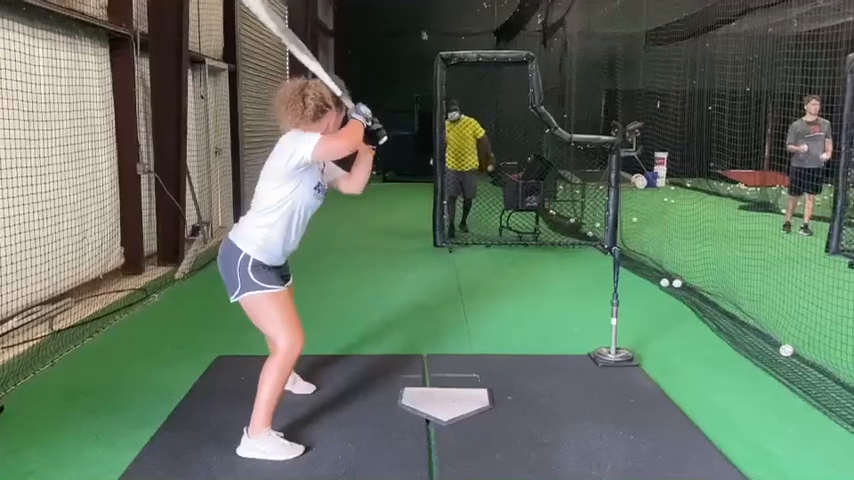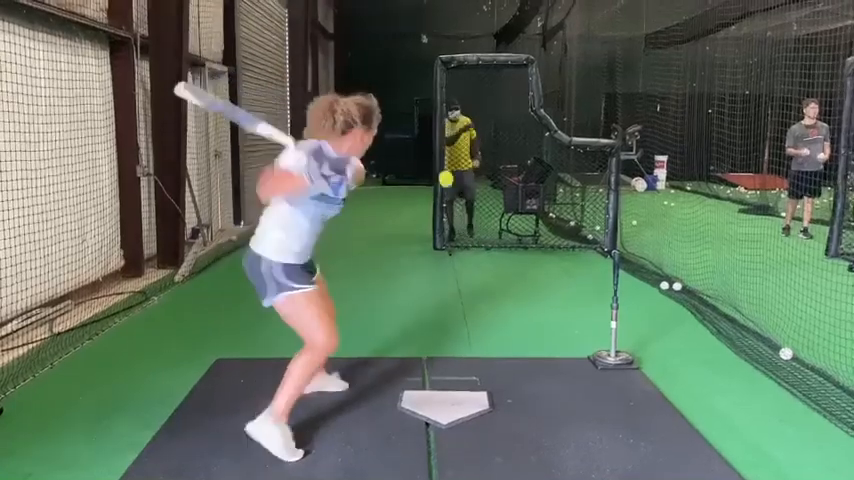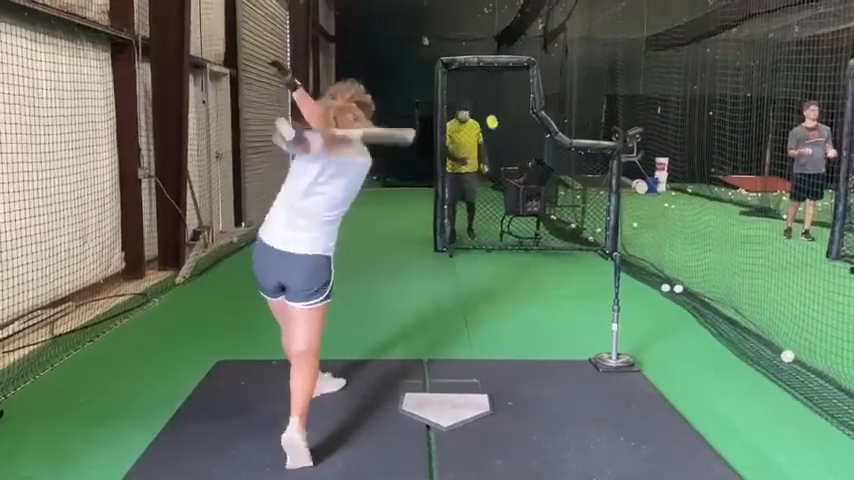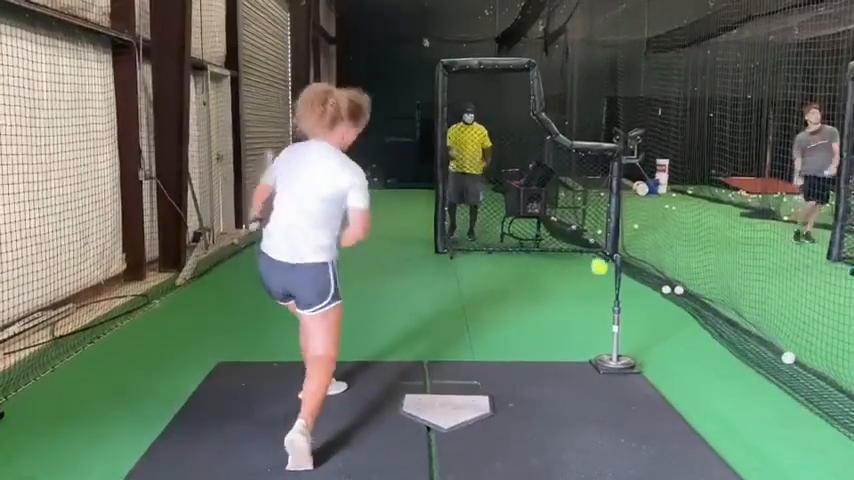
dt=0.7s
person 1, frame 1
left shoulder: (315, 158)
right shoulder: (296, 143)
left elbow: (354, 185)
right elbow: (344, 143)
left wrist: (369, 143)
right wrist: (359, 118)
left hip: (268, 257)
right hip: (246, 258)
left knee: (283, 327)
right knee: (290, 341)
left ankle: (283, 375)
right ankle: (256, 436)
person 1, frame 2
left shoulder: (339, 154)
right shoulder: (302, 154)
left elbow: (355, 175)
right elbow: (266, 189)
left wrist: (343, 169)
right wrist: (313, 176)
left hip: (295, 256)
right hip: (274, 262)
left knee: (318, 318)
right knee: (325, 341)
left ankle: (312, 376)
right ankle: (274, 419)
person 1, frame 3
left shoulder: (318, 144)
right shoulder: (361, 158)
left elbow: (316, 127)
right elbow: (333, 126)
left wrist: (294, 135)
right wrist: (297, 89)
left hip: (270, 252)
right hip: (312, 261)
left knee: (292, 329)
right knee: (304, 349)
left ankle: (312, 379)
right ankle: (297, 425)
person 1, frame 4
left shoulder: (290, 153)
right shoulder: (349, 172)
left elbow: (261, 195)
right elbow: (358, 232)
left wrist: (256, 220)
right wrist: (333, 244)
left hip: (272, 261)
right hip: (311, 267)
left knee: (313, 323)
right knee: (323, 353)
left ankle: (317, 383)
right ankle: (302, 430)
person 2, frame 1
left shoulder: (825, 124)
right shoulder: (796, 125)
left elbow: (828, 141)
right elbow: (789, 146)
left wrist: (828, 153)
right wrist: (798, 148)
left hip: (816, 166)
right hip: (799, 166)
left knee: (811, 196)
right knee: (794, 196)
left ankle: (805, 225)
right ankle: (787, 222)
person 2, frame 2
left shoulder: (824, 127)
right shoulder: (795, 129)
left elbow: (827, 145)
right elbow: (788, 150)
left wrist: (826, 155)
right wrist: (799, 152)
left hip: (816, 170)
right hip: (798, 169)
left knee: (810, 199)
right knee: (793, 199)
left ankle: (805, 228)
right ankle: (787, 225)
person 2, frame 3
left shoulder: (825, 130)
right shoulder: (796, 131)
left elbow: (829, 148)
right elbow: (790, 152)
left wrist: (832, 153)
right wrist: (800, 152)
left hip: (818, 172)
right hip: (800, 172)
left knee: (811, 202)
right knee: (795, 202)
left ankle: (806, 231)
right ankle: (788, 228)
person 2, frame 4
left shoulder: (831, 131)
right shoulder: (800, 138)
left elbow: (837, 150)
right elbow: (797, 159)
left wrist: (834, 166)
right wrist: (797, 176)
left hip: (826, 176)
right hip: (808, 175)
left knee: (818, 206)
right knee: (810, 203)
left ankle: (808, 232)
right ankle: (799, 229)
person 3, frame 1
left shoulder: (471, 122)
right shoulder: (445, 126)
left elbow: (483, 139)
left wrist: (489, 158)
left hip: (469, 167)
right hip: (451, 167)
left knee: (468, 197)
right knee: (451, 197)
left ankle: (463, 222)
right ankle: (451, 225)
person 3, frame 2
left shoulder: (467, 121)
left elbow: (474, 139)
right elbow: (448, 142)
left wrist: (476, 156)
right wrist: (461, 130)
left hip: (467, 168)
right hip: (450, 169)
left knee: (470, 198)
right knee: (449, 200)
left ankle: (470, 224)
right ankle: (451, 229)
person 3, frame 3
left shoulder: (475, 125)
right shoulder: (449, 127)
left elbow: (480, 145)
left wrist: (484, 162)
right wrist: (457, 159)
left hip: (472, 170)
right hip: (454, 170)
left knee: (471, 201)
right knee: (452, 202)
left ankle: (470, 227)
right ankle: (452, 231)
person 3, frame 4
left shoulder: (481, 130)
right shoulder: (453, 129)
left elbow: (487, 149)
right elbow: (446, 147)
left wrist: (486, 161)
right wrist: (449, 155)
left hip: (474, 172)
right hip: (455, 171)
left knee: (473, 203)
right knee: (452, 201)
left ankle: (471, 230)
right ankle: (452, 225)
